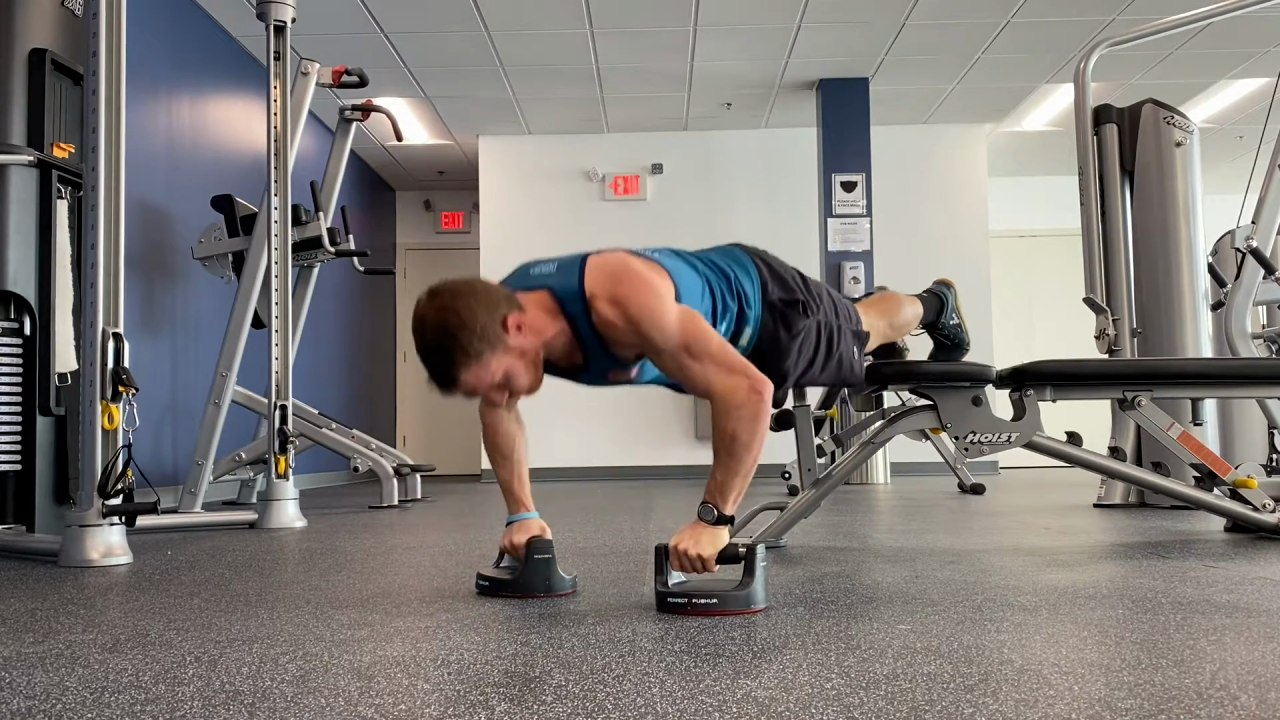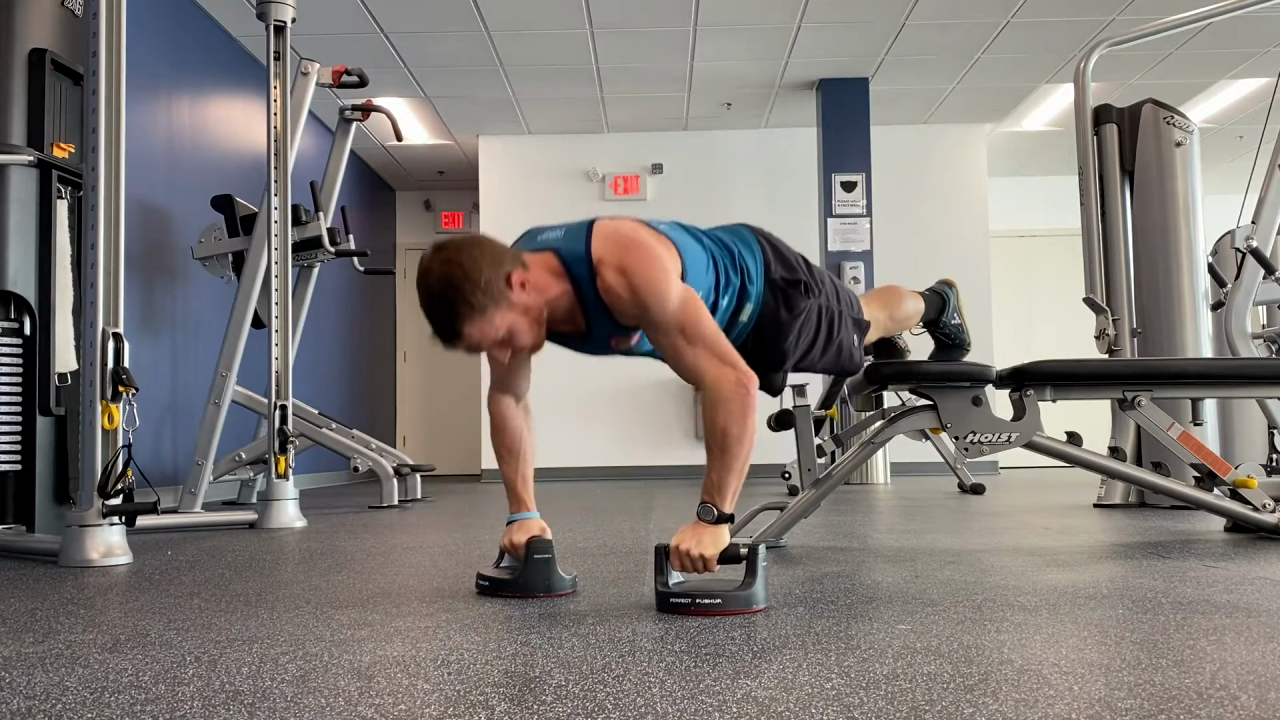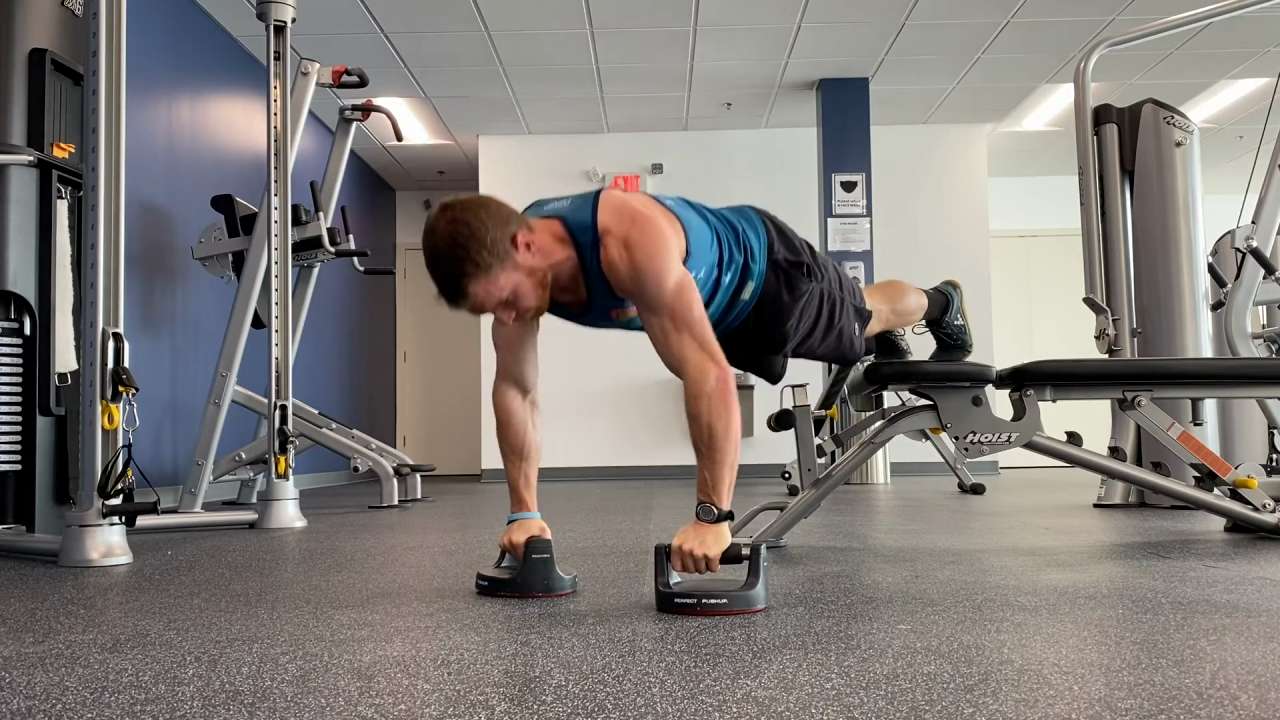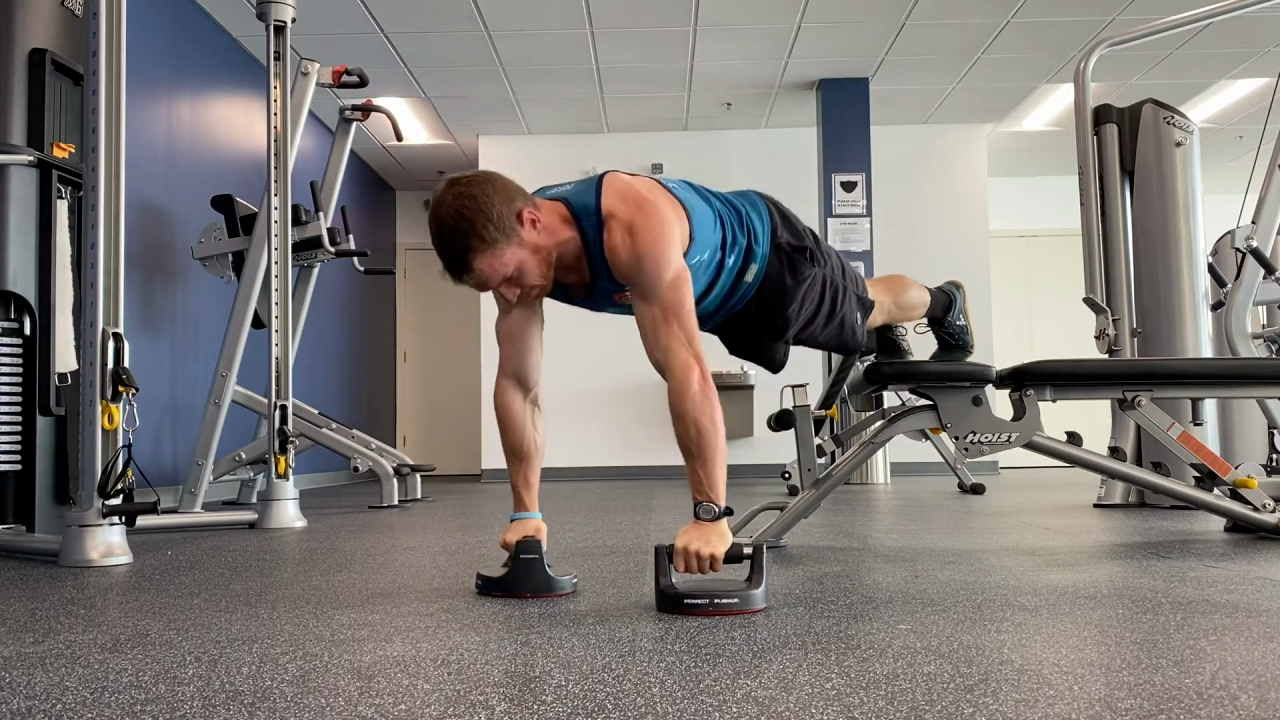
dt=0.1s
person 1, frame 1
left shoulder: (621, 301)
right shoulder: (501, 311)
left elbow: (751, 390)
right elbow: (499, 410)
left wrist: (714, 519)
right wrist: (522, 515)
left hip: (761, 306)
right hip: (710, 320)
left knee: (859, 336)
left ankle: (935, 306)
right ankle: (867, 295)
person 1, frame 2
left shoulder: (625, 271)
right shoulder: (506, 291)
left elbow: (736, 386)
right elbow: (506, 395)
left wrist: (713, 517)
right wrist: (523, 513)
left hip: (759, 285)
right hip: (711, 299)
left knee: (862, 325)
left ankle: (937, 305)
person 1, frame 3
left shoulder: (631, 241)
right shoulder: (511, 261)
left elbow: (712, 377)
right elbow: (513, 389)
left wrist: (712, 516)
right wrist: (525, 512)
left hip: (766, 267)
right hip: (717, 292)
left knee: (864, 316)
left ankle: (941, 306)
right ankle: (884, 342)
person 1, frame 4
left shoulder: (634, 227)
right shoulder: (516, 248)
left elbow: (687, 375)
right elbow: (515, 385)
left wrist: (710, 515)
right wrist: (525, 512)
left hip: (767, 252)
right hip: (720, 282)
left knee: (867, 306)
left ankle: (944, 305)
right ankle: (885, 339)
